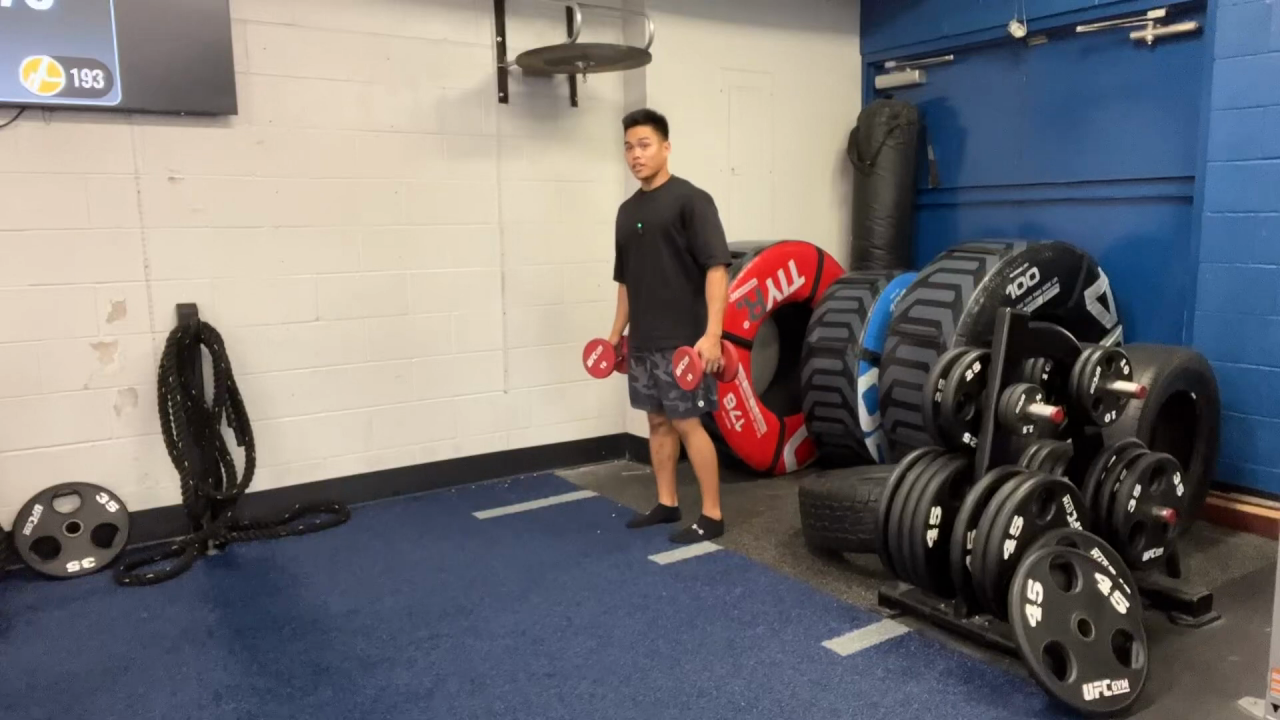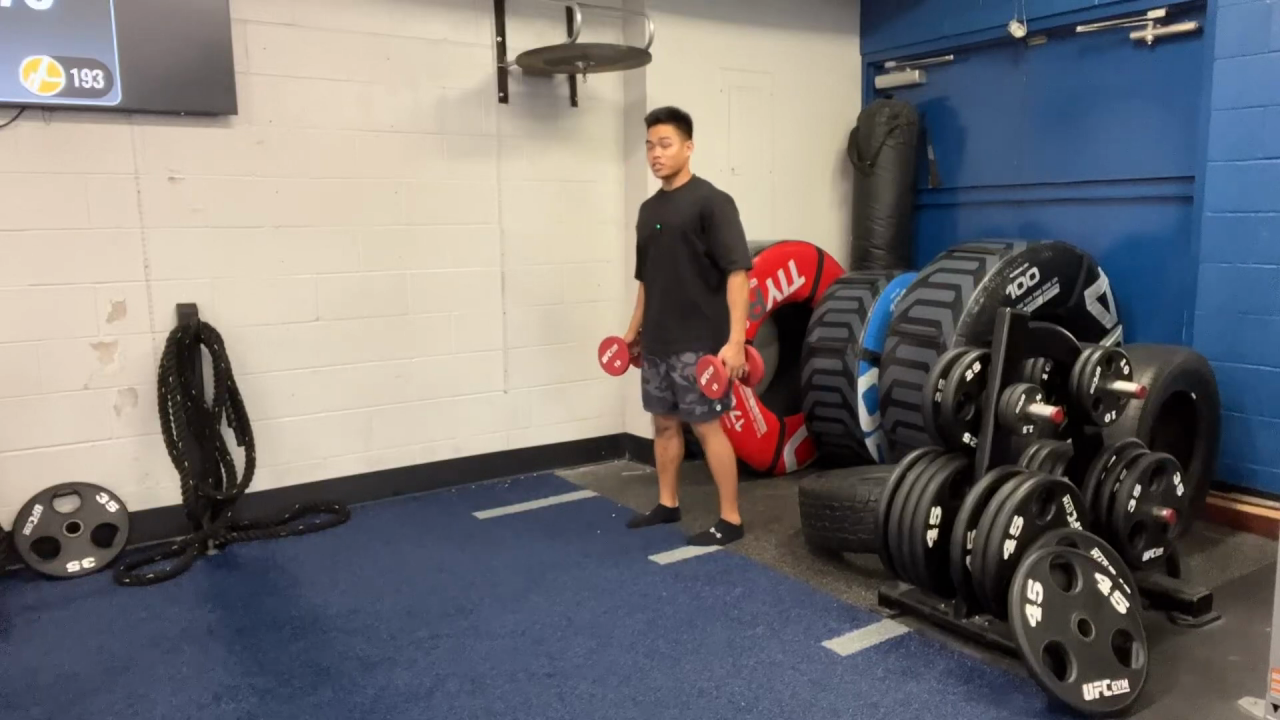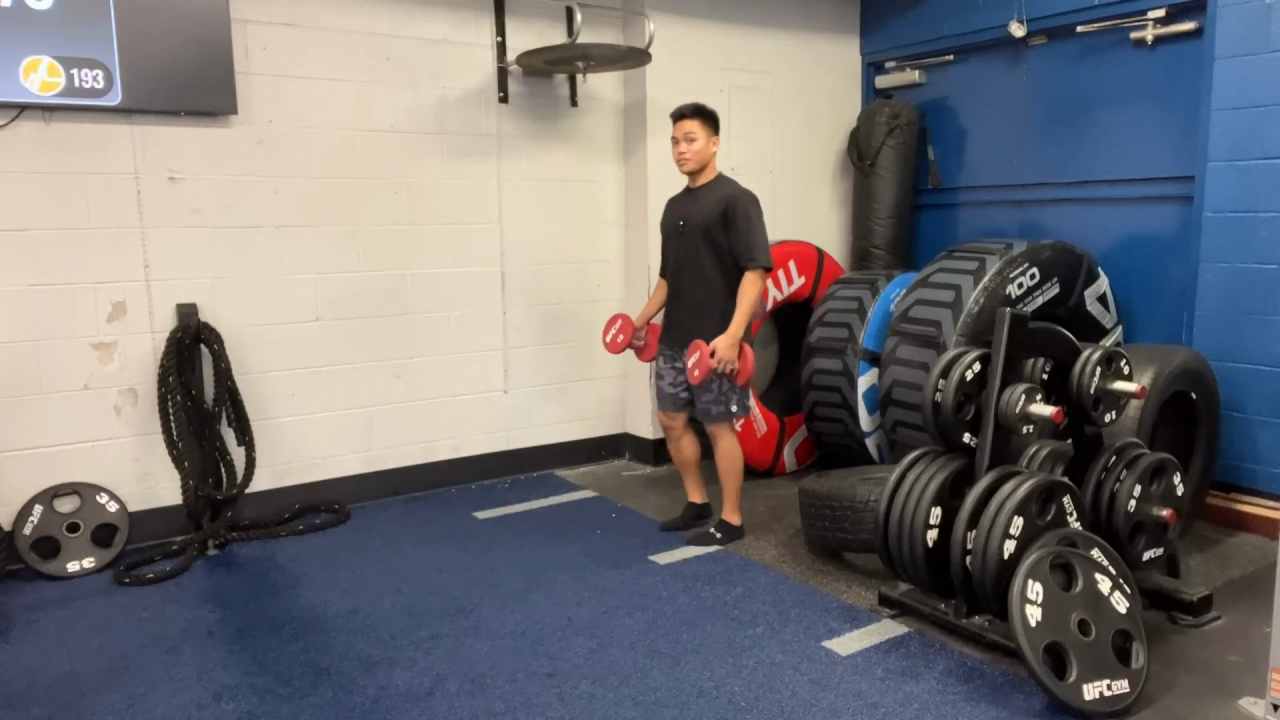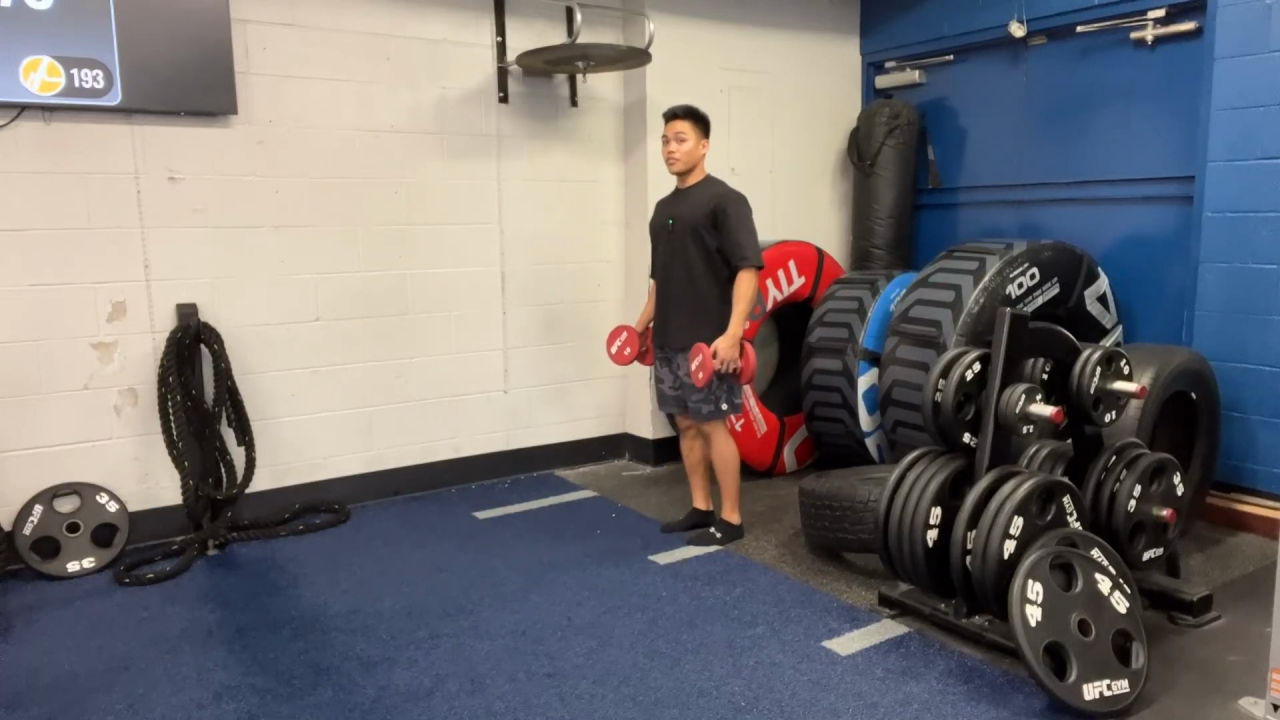
dt=0.5s
person 1, frame 1
left shoulder: (691, 200)
right shoulder: (628, 210)
left elbow: (717, 267)
left wrist: (712, 333)
right wrist: (616, 332)
left hip: (683, 339)
right hip: (644, 341)
left knee: (687, 423)
right knee: (658, 421)
left ankle: (711, 515)
right ankle: (666, 504)
person 1, frame 2
left shoulder: (711, 202)
right shoulder: (649, 209)
left elbow: (738, 272)
left wrist: (736, 339)
right wrist: (634, 328)
left hip: (698, 342)
right hip: (658, 341)
left knee: (706, 426)
right knee: (664, 423)
left ankle: (731, 519)
right ankle: (667, 504)
person 1, frame 3
left shoulder: (736, 200)
right shoulder: (674, 205)
left elbow: (756, 270)
left wrist: (733, 334)
right wrist: (644, 317)
left hip: (714, 342)
right hip: (675, 340)
left knee: (718, 427)
right knee: (672, 420)
left ankle: (731, 520)
right ankle: (696, 502)
person 1, frame 4
left shoulder: (724, 200)
right shoulder: (663, 207)
left elbow: (748, 268)
left wrist: (733, 333)
right wrist: (642, 324)
left hip: (707, 341)
right hip: (669, 340)
left knee: (712, 425)
right knee: (686, 424)
left ankle: (731, 519)
right ankle: (700, 509)
